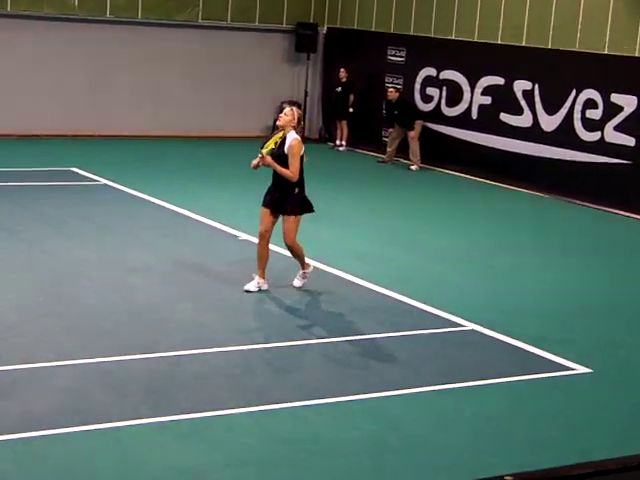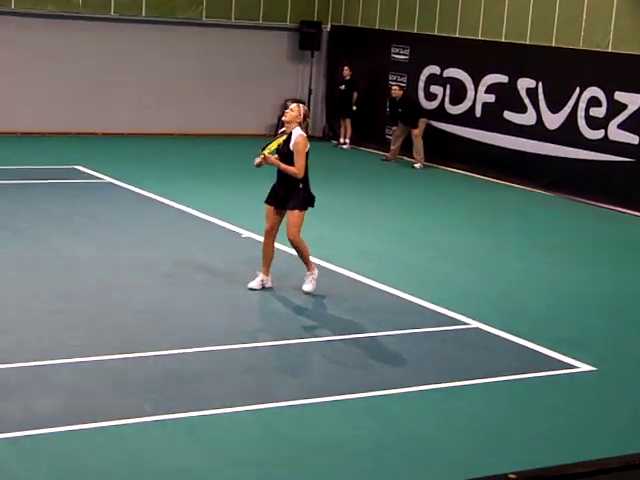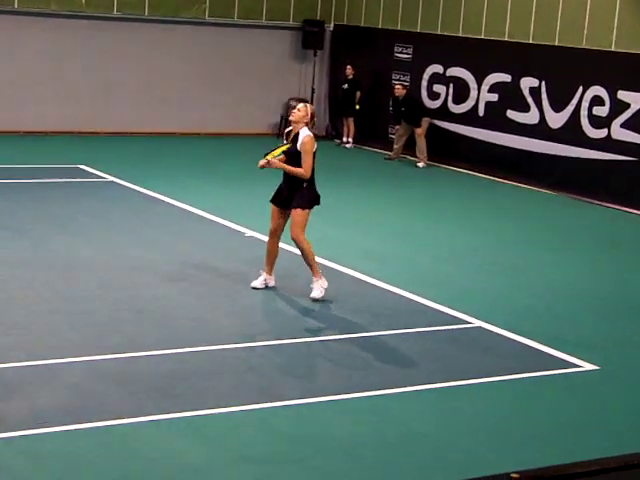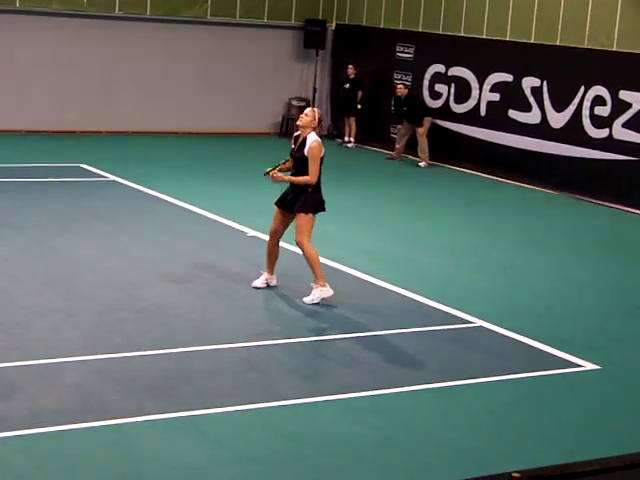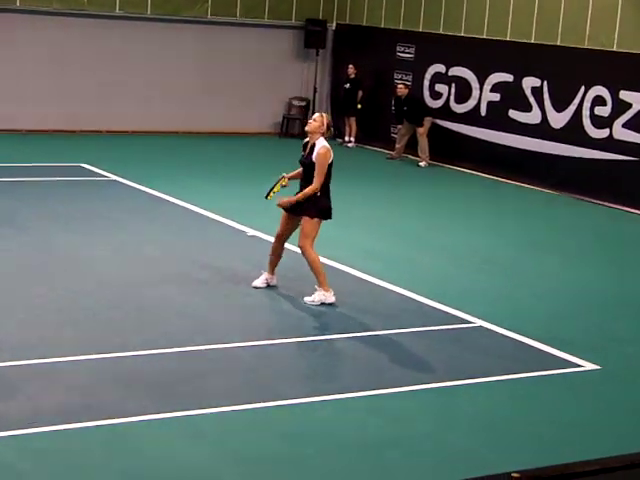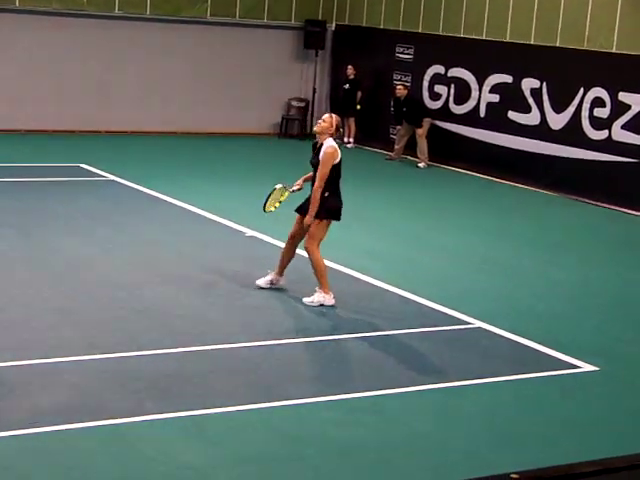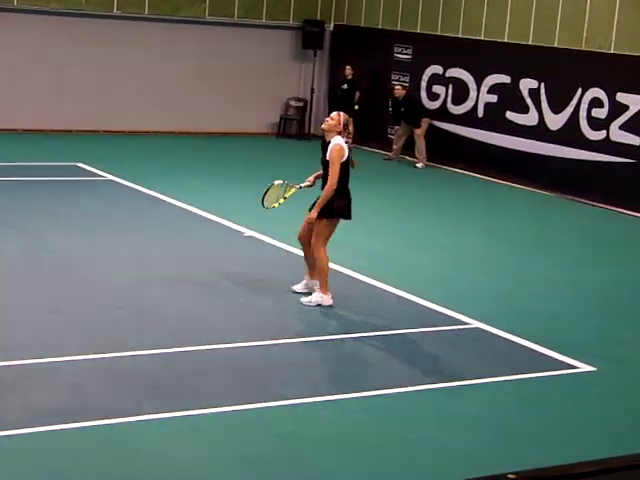
dt=0.1s
person 1, frame 1
left shoulder: (294, 142)
right shoulder: (279, 137)
left elbow: (293, 176)
left wrist: (271, 164)
right wrist: (261, 161)
left hip: (292, 195)
right hip: (275, 192)
left knee: (289, 240)
right knee: (263, 235)
left ankle: (305, 268)
right ankle: (260, 279)
person 1, frame 2
left shoulder: (299, 138)
right shoulder: (283, 133)
left elbow: (298, 172)
left wrist: (275, 162)
right wrist: (266, 159)
left hip: (297, 191)
right hip: (280, 188)
left knee: (293, 236)
right knee: (269, 231)
left ankle: (311, 269)
right ankle: (265, 276)
person 1, frame 3
left shoulder: (306, 138)
right shoulder: (289, 133)
left elbow: (305, 172)
left wrist: (278, 166)
right wrist: (270, 161)
left hip: (303, 190)
right hip: (287, 187)
left knee: (297, 236)
right knee: (274, 233)
left ankle: (319, 278)
right ankle: (268, 276)
person 1, frame 4
left shoulder: (314, 143)
right shoulder: (296, 137)
left elbow: (312, 179)
left wrist: (284, 178)
right wrist: (279, 169)
left hip: (308, 195)
right hip: (293, 192)
left knee: (302, 241)
right knee: (274, 233)
left ankle: (322, 286)
right ankle: (269, 276)
person 1, frame 5
left shoulder: (322, 149)
right shoulder: (308, 143)
left elbow: (316, 185)
left wrist: (291, 200)
right wrist: (290, 175)
left hip: (317, 201)
right hip: (305, 196)
left knee: (305, 244)
right knee: (280, 237)
left ankle: (325, 291)
right ankle: (269, 276)
person 1, frame 6
left shoulder: (329, 149)
right shoulder: (318, 144)
left elbow: (319, 185)
left wrist: (311, 214)
right wrist: (303, 179)
left hip: (326, 202)
right hip: (316, 199)
left knee: (311, 246)
right knee: (293, 238)
left ankle: (325, 293)
right ankle: (277, 276)
person 1, frame 7
left shoulder: (336, 146)
right shoulder: (331, 143)
left elbow: (331, 184)
left wrist: (316, 209)
right wrist: (316, 176)
left hip: (336, 201)
right hip: (331, 200)
left knee: (317, 245)
right knee: (303, 237)
left ankle: (323, 294)
right ankle: (312, 279)
